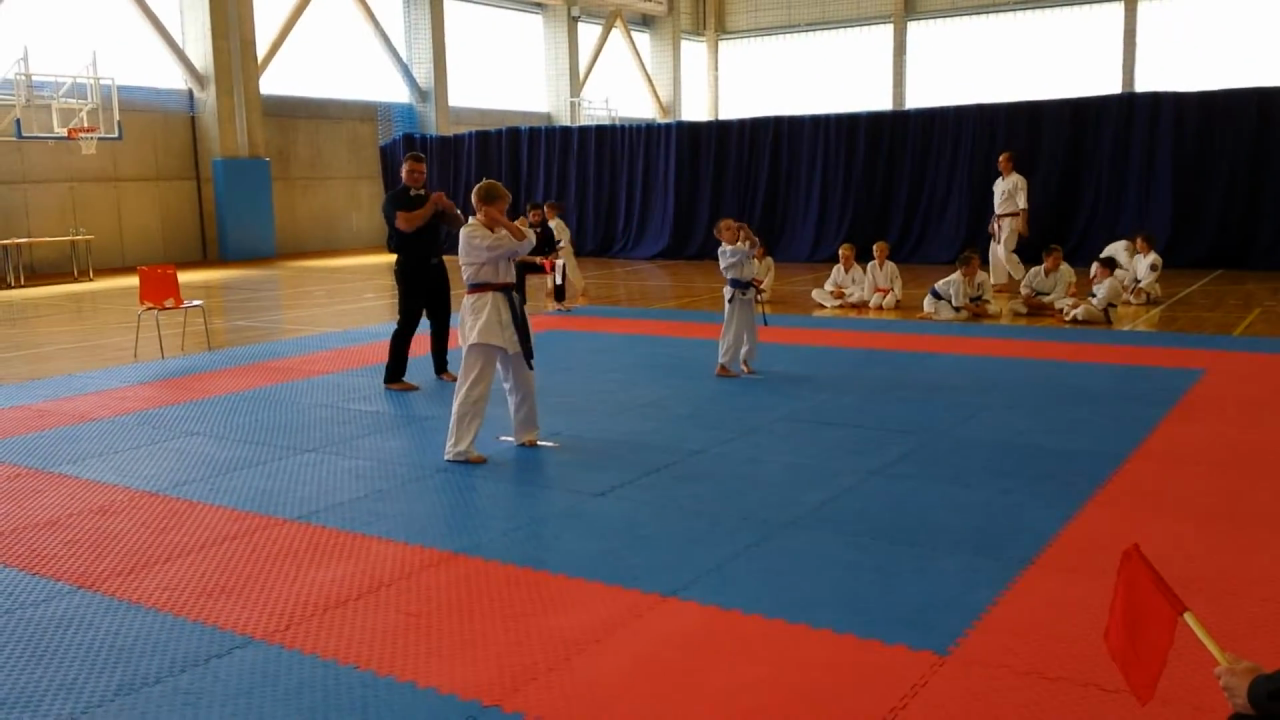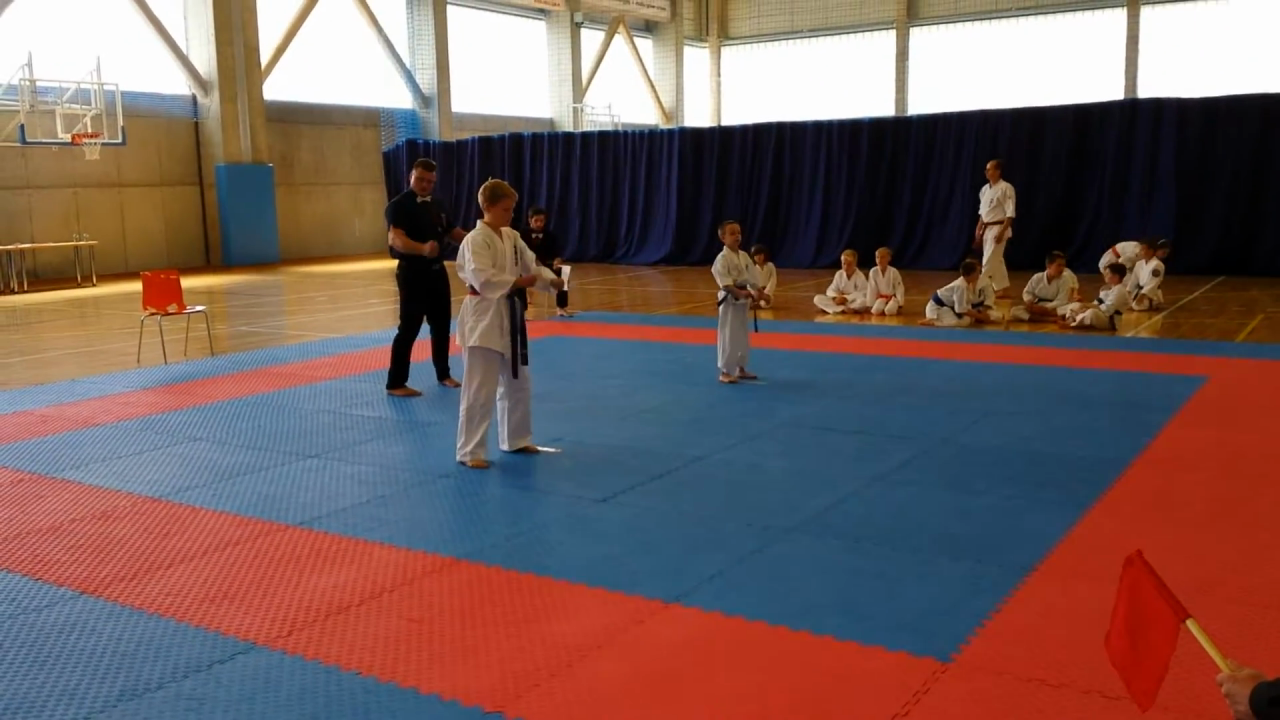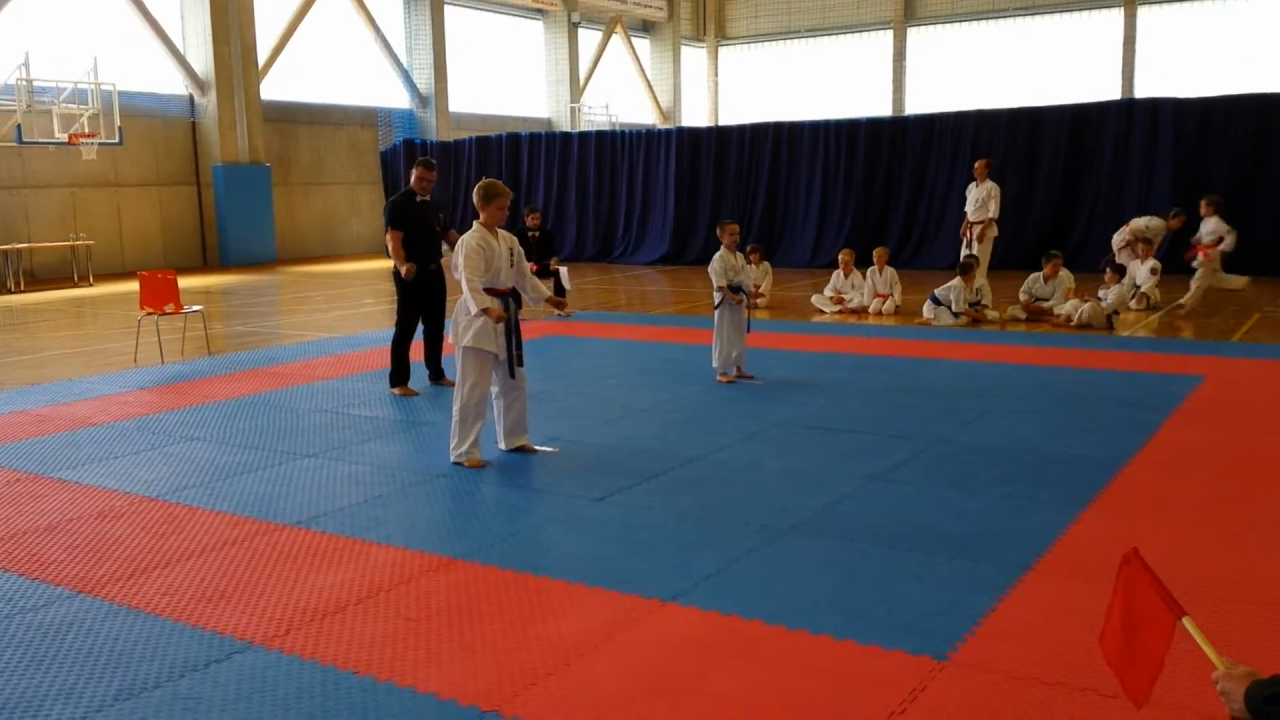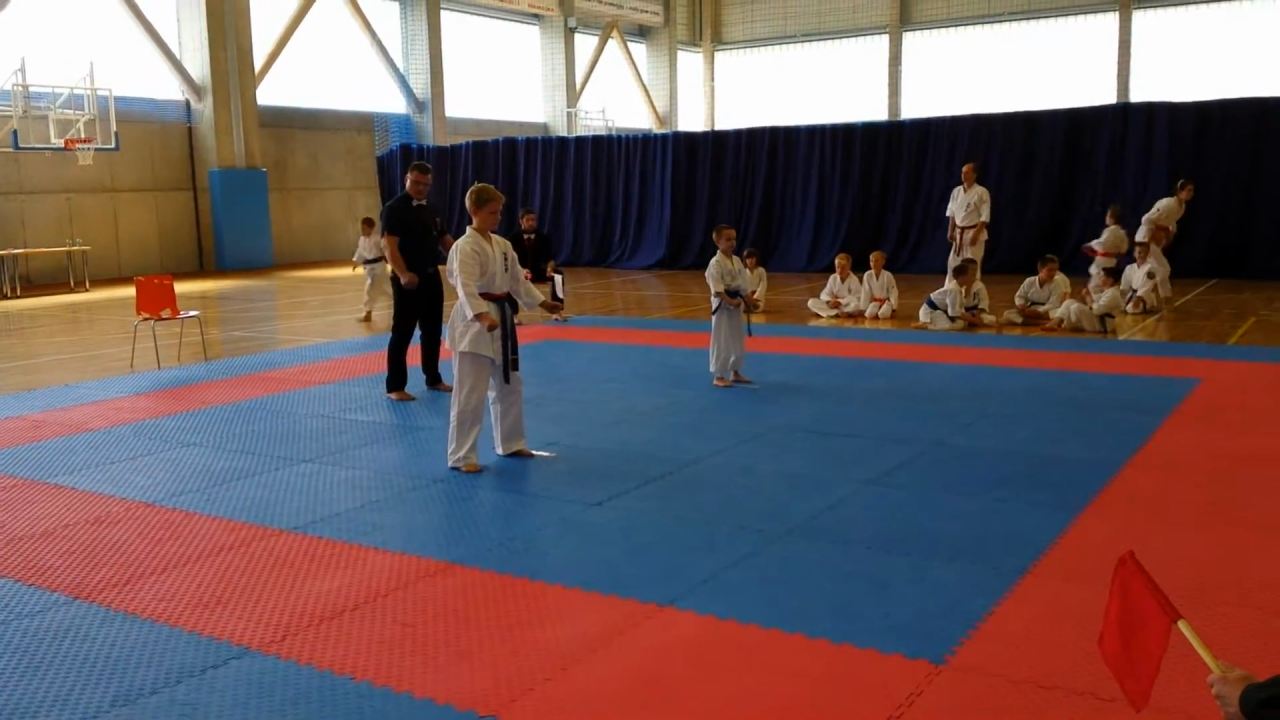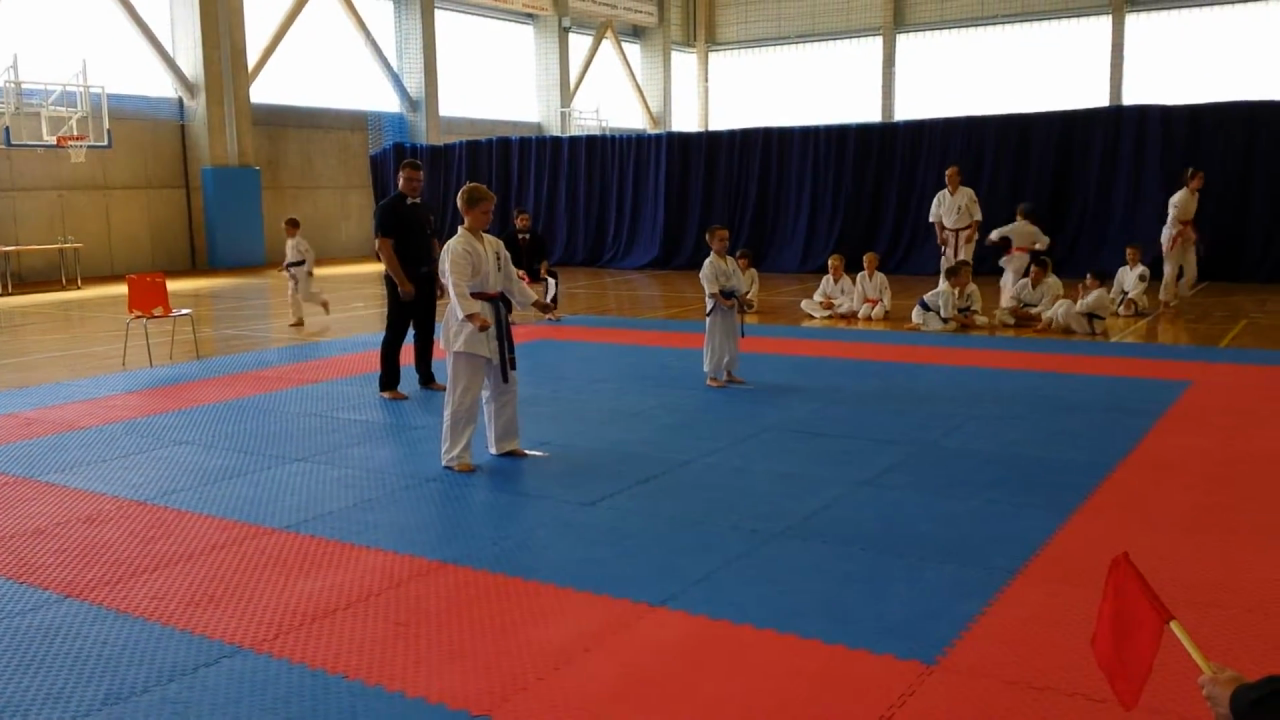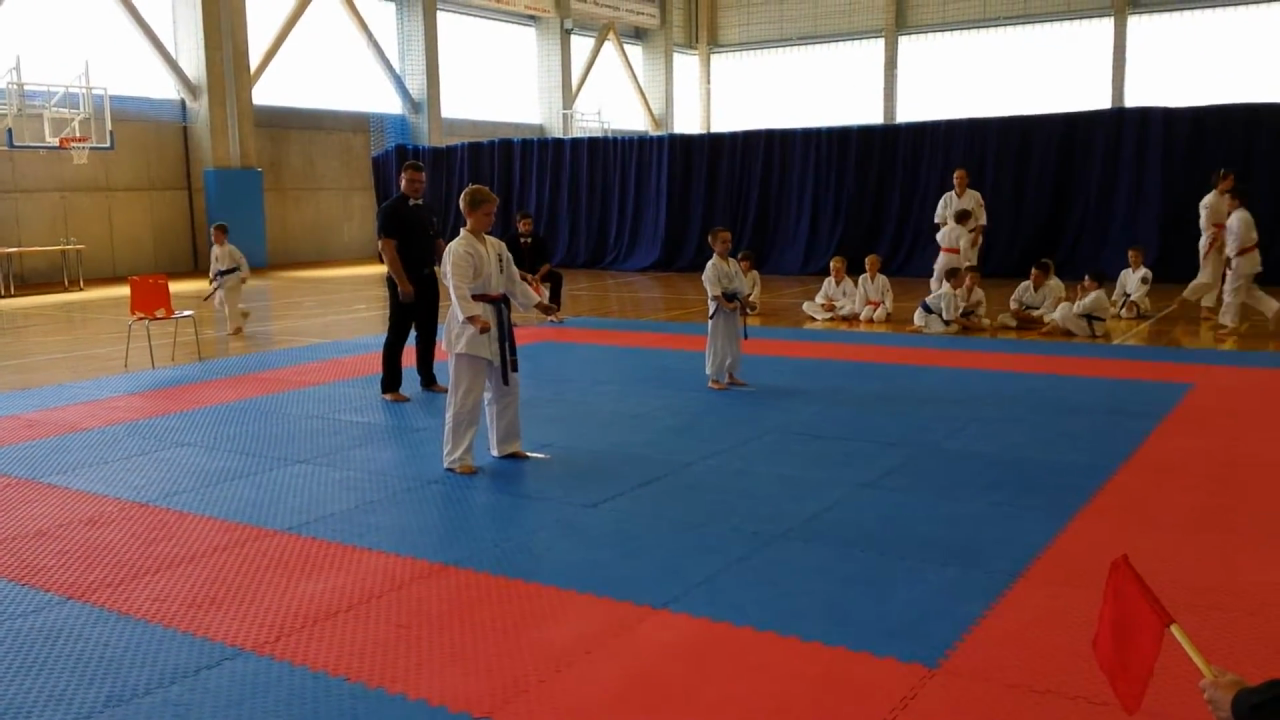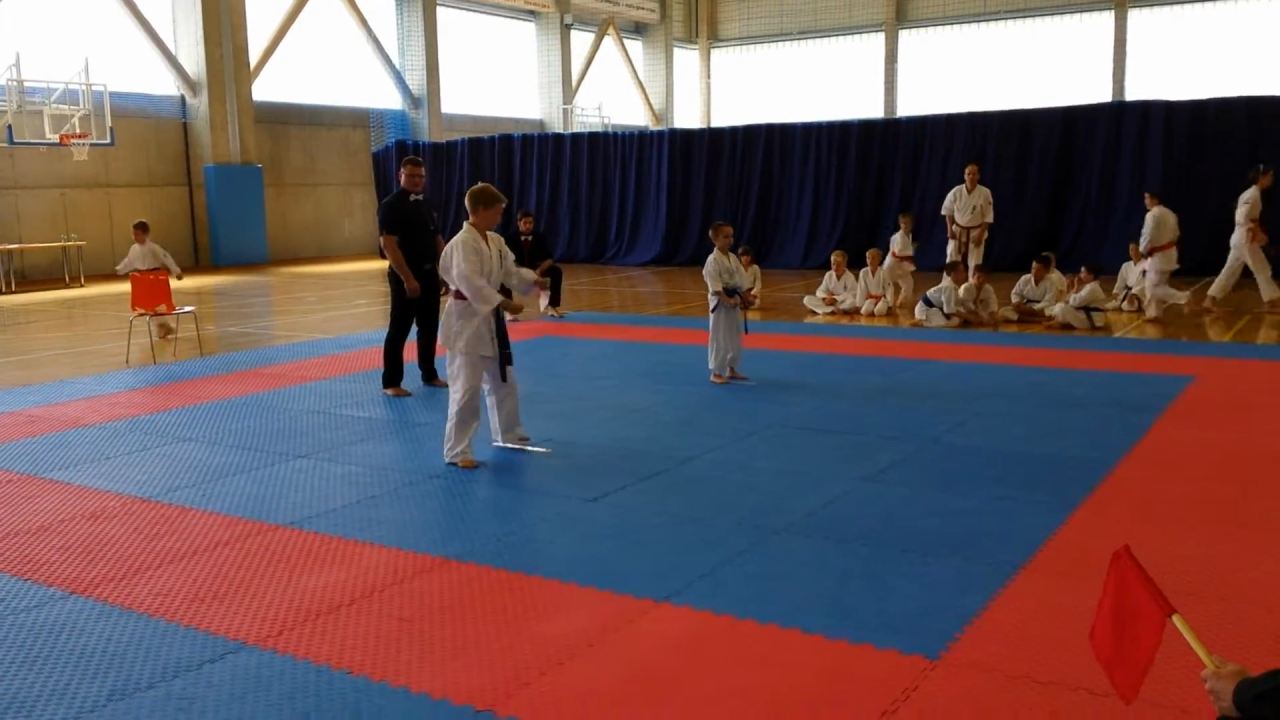
dt=0.3s
person 1, frame 1
left shoulder: (498, 232)
right shoulder: (470, 233)
left elbow: (527, 241)
right elbow: (512, 245)
left wrist: (504, 222)
right wrist: (497, 224)
left hip: (508, 308)
right hip: (483, 311)
left knee: (522, 377)
right knee: (475, 383)
left ankle: (526, 432)
right ankle: (459, 448)
person 1, frame 2
left shoulder: (512, 237)
right shoulder: (477, 239)
left elbow: (531, 267)
right elbow: (480, 276)
left wrist: (552, 280)
right wrist: (516, 281)
left hip: (508, 315)
right hip: (484, 315)
left knee: (517, 383)
right knee: (480, 388)
left ankle: (516, 439)
right ankle: (470, 451)
person 1, frame 3
left shoulder: (509, 240)
right shoulder: (472, 241)
left elbow: (523, 276)
right elbow: (470, 283)
left wrist: (549, 298)
right wrist: (488, 311)
left hip: (505, 315)
right hip: (477, 318)
left knee: (513, 382)
right knee: (473, 388)
left ankle: (513, 438)
right ankle: (464, 450)
person 1, frame 4
left shoulder: (502, 245)
right shoulder: (465, 247)
left elbow: (518, 281)
right elbow: (466, 287)
left wrist: (542, 303)
right wrist: (482, 316)
left hip: (501, 319)
right hip: (474, 323)
left knee: (509, 386)
right knee: (470, 393)
left ankle: (510, 443)
right ankle: (461, 456)
person 1, frame 5
left shoulder: (494, 244)
right shoulder: (457, 247)
left elbow: (510, 280)
right elbow: (457, 288)
left wrist: (536, 302)
right wrist: (473, 317)
left hip: (495, 319)
right hip: (467, 324)
left knee: (504, 386)
right knee: (464, 393)
left ankle: (503, 443)
right ankle: (455, 456)
person 1, frame 6
left shoulder: (497, 246)
right shoulder: (459, 249)
left elbow: (513, 281)
right elbow: (459, 290)
left wrist: (538, 303)
right wrist: (474, 318)
left hip: (498, 322)
right hip: (470, 327)
left knee: (506, 388)
right knee: (467, 395)
left ankle: (505, 445)
right ankle: (457, 458)
person 1, frame 7
left shoulder: (495, 241)
right shoulder: (462, 243)
left elbow: (511, 271)
right elbow: (470, 281)
left wrist: (533, 281)
right wrist: (503, 304)
left hip: (490, 318)
right hip: (468, 320)
left knee: (502, 379)
right knee: (467, 387)
left ankle: (509, 431)
right ankle: (457, 452)
person 2, frame 1
left shoulder: (430, 198)
right shoulder: (394, 199)
left elbow: (457, 224)
right elbow: (406, 225)
left wrist: (449, 207)
right wrist: (431, 206)
left hip: (435, 266)
right hip: (410, 268)
left knee: (441, 318)
right knee: (407, 322)
left ankle: (441, 368)
right ankle: (393, 377)
person 2, frame 2
left shoulder: (436, 206)
right shoulder: (399, 205)
left elbow: (452, 232)
right elbow: (395, 239)
right wrist: (421, 248)
left hip: (436, 271)
right hip: (413, 273)
left knee: (441, 324)
right knee: (408, 327)
left ankle: (443, 373)
right ankle: (396, 383)
person 2, frame 3
left shoulder: (434, 206)
right shoulder: (398, 204)
left elbow: (448, 234)
right elbow: (392, 240)
right wrist: (401, 266)
left hip: (434, 272)
right hip: (411, 274)
left knee: (435, 325)
right knee: (405, 327)
left ankle: (436, 374)
right ankle: (398, 382)
person 2, frame 4
left shoulder: (431, 210)
right shoulder: (394, 209)
left elbow: (444, 239)
right elbow: (389, 245)
right wrist: (403, 274)
left hip: (432, 277)
right hip: (408, 279)
left knee: (432, 330)
right knee: (402, 333)
left ankle: (433, 378)
right ankle: (395, 386)
person 2, frame 5
left shoulder: (424, 208)
right shoulder: (388, 208)
left elbow: (433, 243)
right elbow: (383, 248)
left wrist: (438, 274)
right wrist: (401, 282)
left hip: (425, 277)
right hip: (402, 279)
left knee: (426, 330)
right knee: (396, 332)
left ankle: (426, 378)
right ankle: (388, 386)
person 2, frame 6
left shoulder: (427, 209)
right shoulder: (391, 209)
left elbow: (437, 243)
right elbow: (386, 249)
right wrist: (402, 282)
left hip: (428, 278)
right hip: (404, 281)
left knee: (428, 332)
right knee: (398, 334)
left ankle: (428, 379)
right ankle: (389, 387)
person 2, frame 7
left shoulder: (426, 205)
right shoulder: (391, 205)
left elbow: (437, 240)
right elbow: (388, 246)
right wrist: (407, 279)
left hip: (429, 274)
right hip: (405, 276)
left knee: (429, 327)
right knee: (399, 329)
left ankle: (429, 374)
right ankle: (391, 382)
